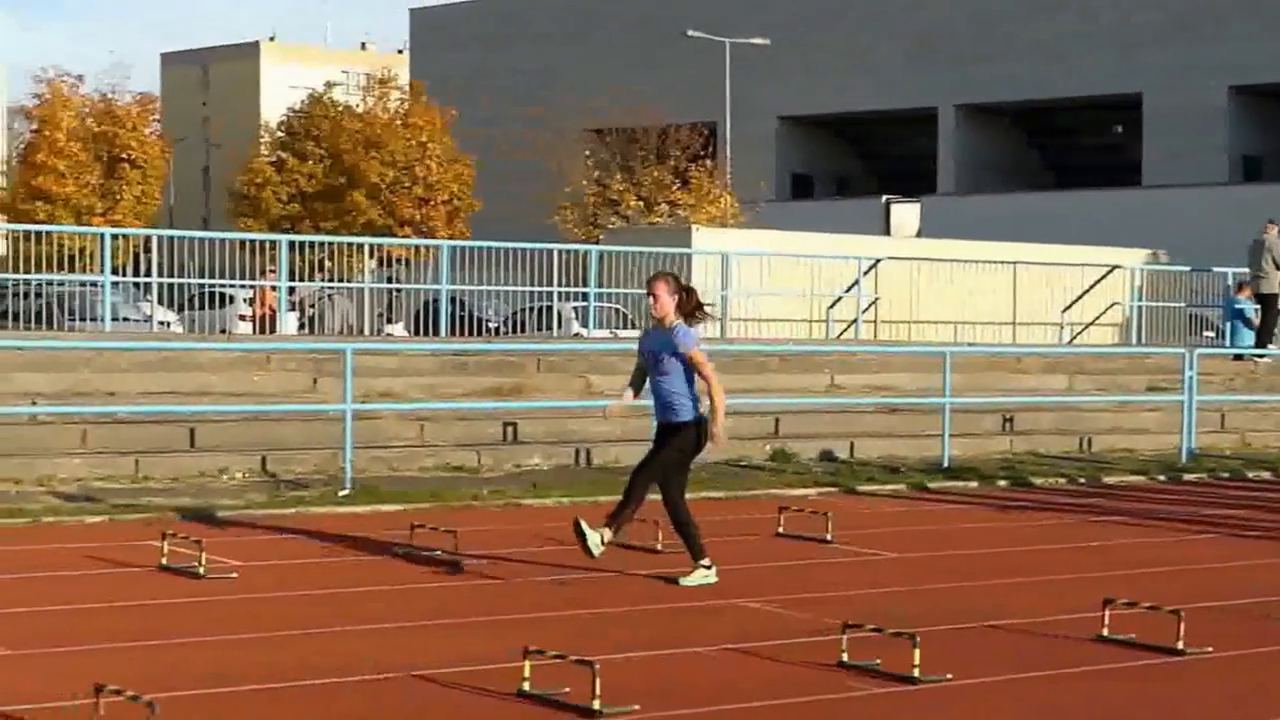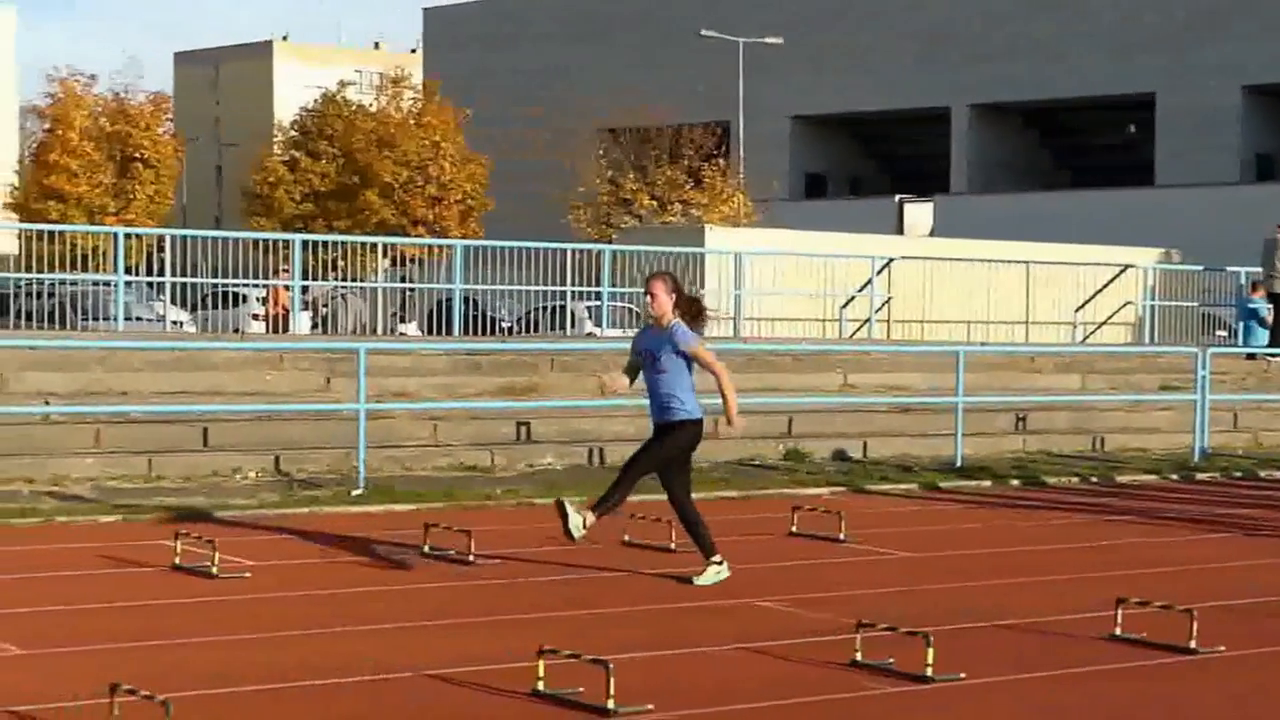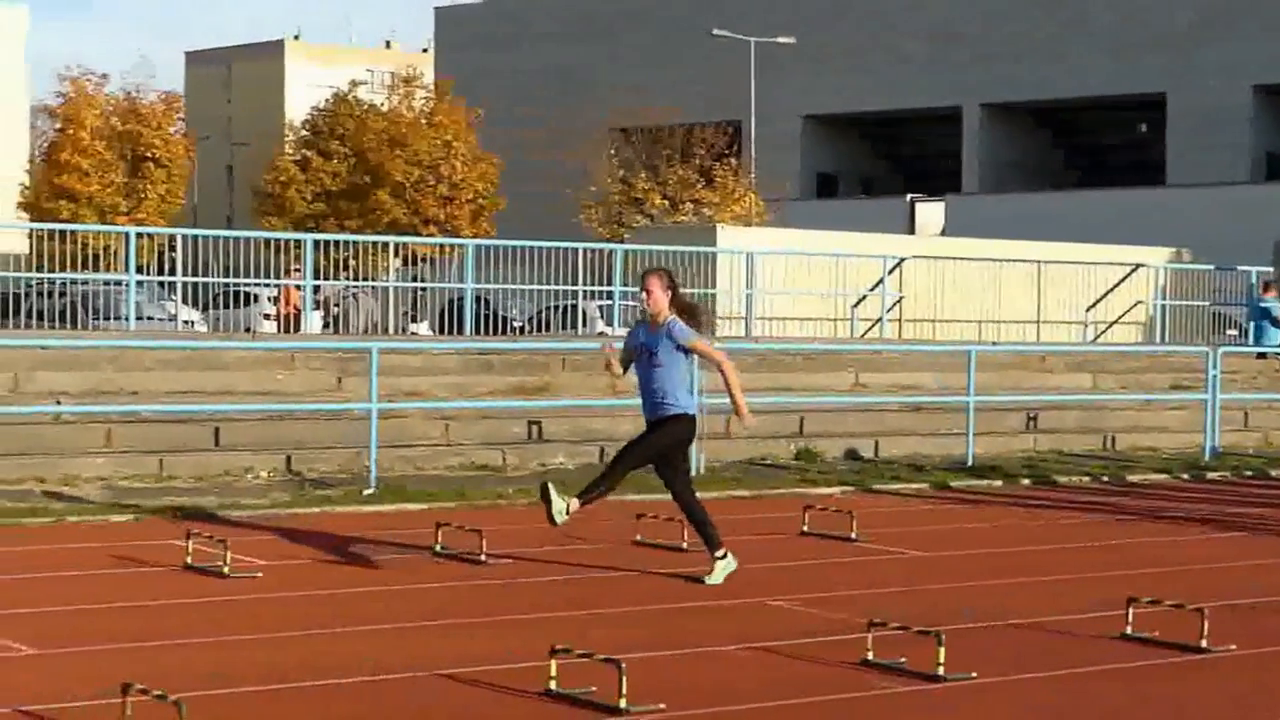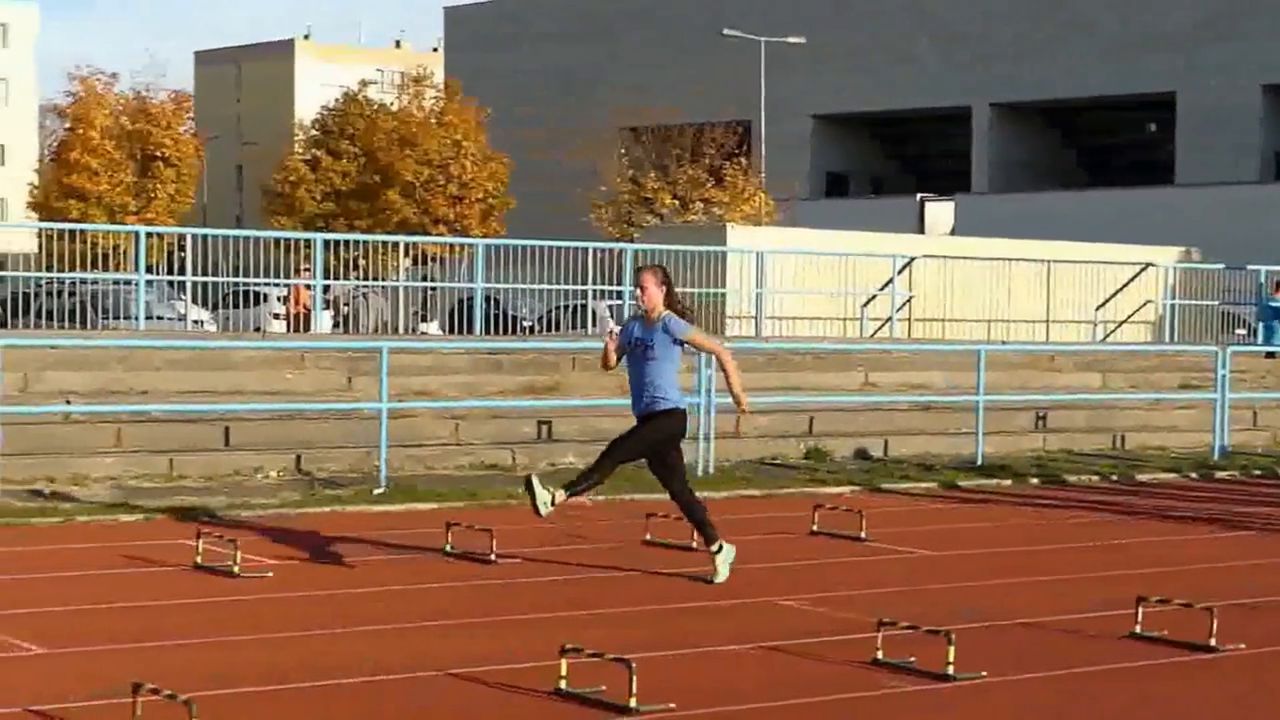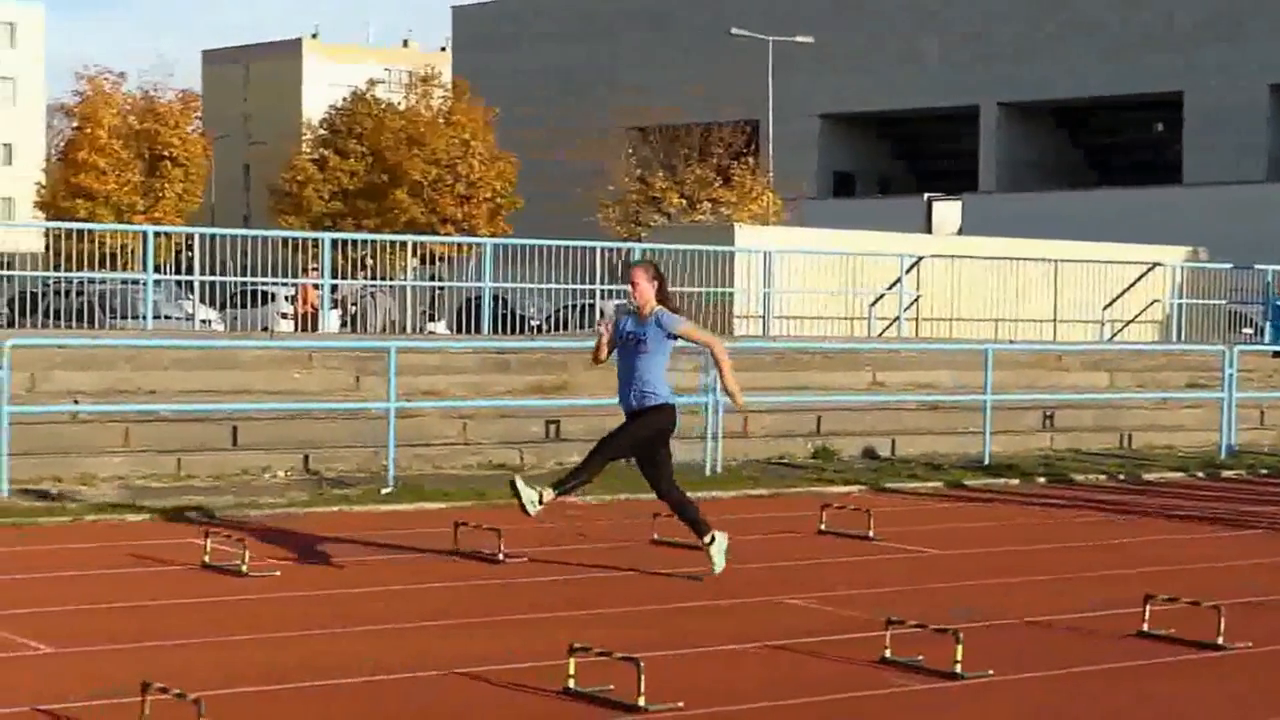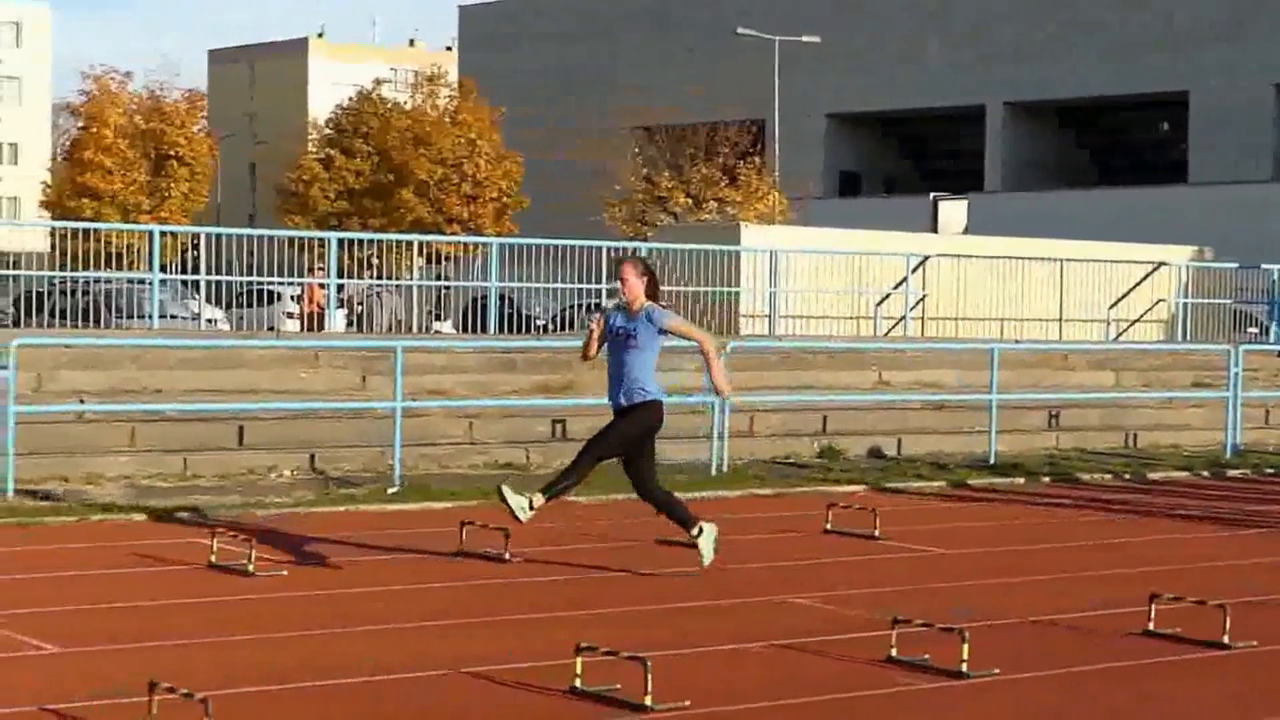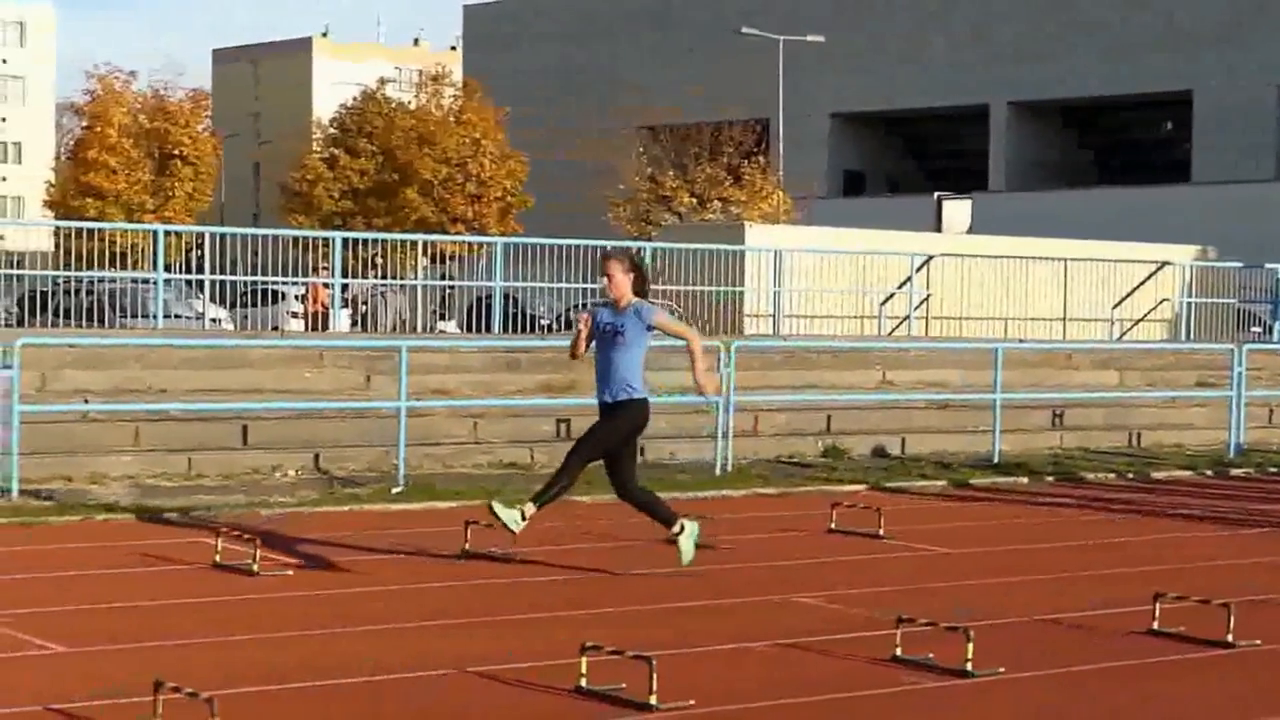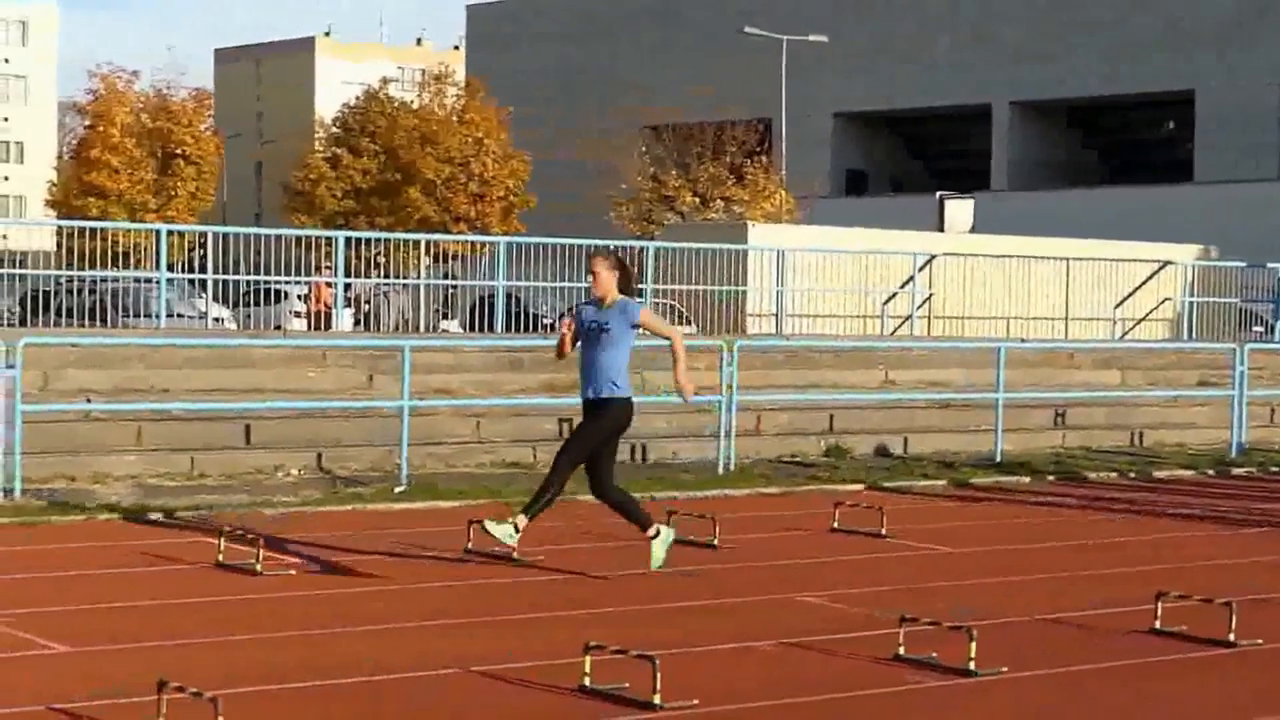
dt=0.1s
person 1, frame 1
left shoulder: (682, 337)
right shoulder: (648, 338)
left elbow: (712, 381)
right elbow: (638, 380)
left wrist: (718, 422)
right wrist: (622, 401)
left hip: (687, 427)
right hip: (665, 427)
left knee: (642, 476)
right knee: (672, 499)
left ankle: (603, 536)
right ankle: (704, 565)
person 1, frame 2
left shoulder: (679, 336)
right shoulder: (644, 336)
left elbow: (719, 371)
right elbow: (629, 377)
left wrist: (731, 412)
right wrist: (617, 382)
left hip: (685, 425)
right hip: (664, 426)
left knee: (632, 469)
right knee: (679, 498)
left ankle: (583, 521)
right ankle: (716, 563)
person 1, frame 3
left shoulder: (677, 332)
right shoulder: (638, 331)
left elbow: (723, 362)
right elbow: (620, 370)
left wrist: (738, 402)
right wrist: (612, 362)
left hip: (679, 421)
right hip: (657, 422)
left knee: (624, 460)
right knee: (682, 494)
left ankle: (569, 508)
right ankle: (721, 557)
person 1, frame 4
left shoulder: (673, 326)
right shoulder: (631, 325)
left elbow: (721, 352)
right elbow: (609, 365)
left wrist: (735, 390)
right wrist: (609, 347)
left hip: (669, 416)
right hip: (648, 418)
left knee: (613, 454)
right knee: (678, 490)
left ankle: (554, 498)
right ankle: (720, 548)
person 1, frame 5
left shoulder: (665, 321)
right shoulder: (623, 319)
left elbow: (714, 344)
right elbow: (599, 359)
left wrist: (728, 382)
right wrist: (602, 338)
left hip: (659, 412)
right hip: (637, 414)
left knee: (602, 452)
right knee: (664, 488)
left ankle: (542, 497)
right ankle: (712, 539)
person 1, frame 6
left shoulder: (656, 317)
right shoulder: (613, 315)
left elbow: (705, 340)
right elbow: (588, 355)
left wrist: (716, 376)
right wrist: (593, 334)
left hip: (645, 409)
right hip: (624, 410)
left knee: (590, 453)
right knee: (646, 487)
left ankle: (533, 504)
right ankle: (699, 530)
person 1, frame 7
left shoulder: (644, 313)
right shoulder: (600, 312)
left elbow: (691, 336)
right elbow: (576, 354)
left wrist: (699, 373)
right wrist: (581, 333)
left hip: (632, 407)
right hip: (610, 409)
left knee: (579, 455)
right knee: (626, 487)
left ankle: (524, 513)
right ankle: (681, 528)
person 1, frame 8
left shoulder: (630, 310)
right shoulder: (585, 310)
left elbow: (675, 337)
right elbow: (563, 353)
left wrist: (680, 375)
right wrist: (565, 336)
left hip: (615, 405)
right hip: (592, 404)
left knee: (566, 459)
right knee: (601, 485)
left ankle: (517, 526)
right ankle: (657, 532)
